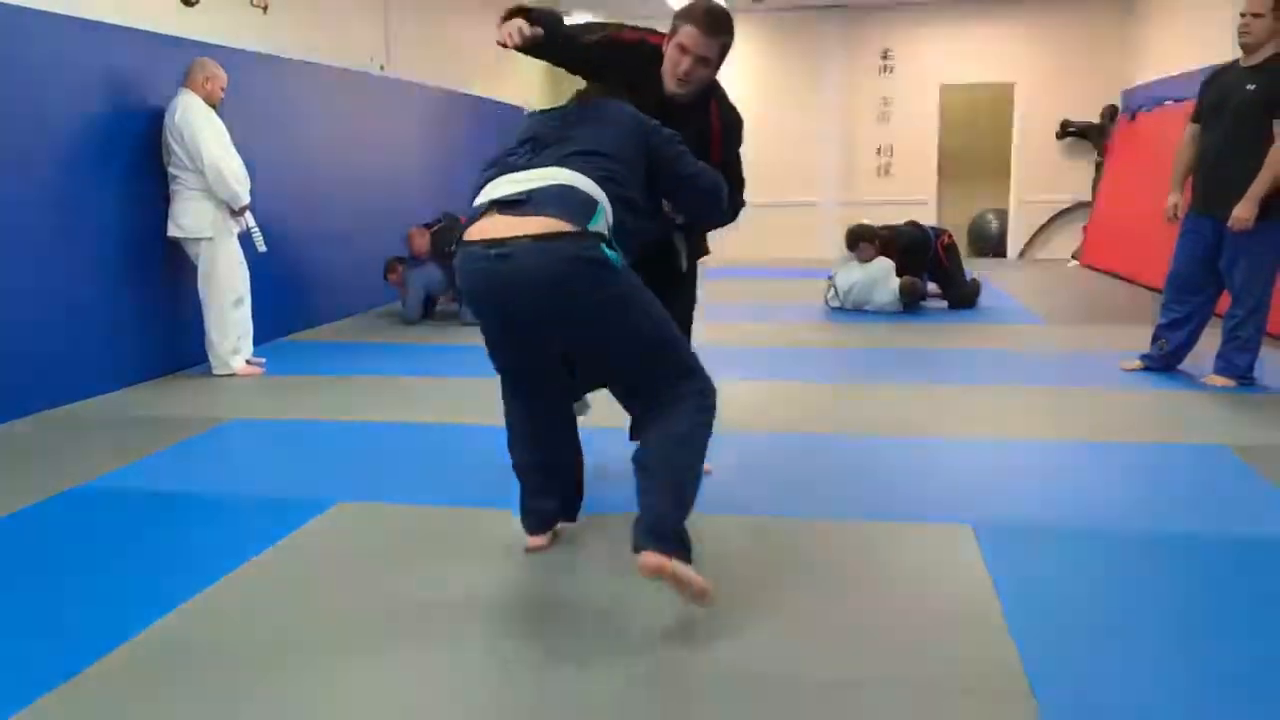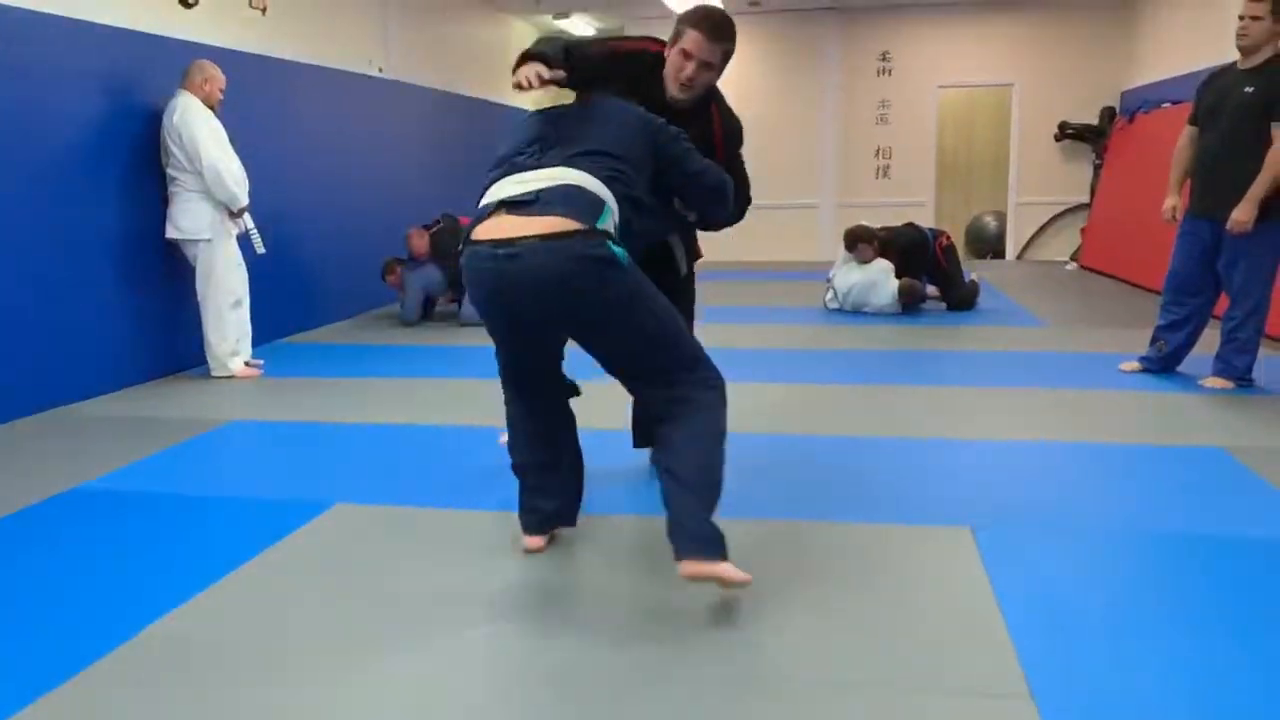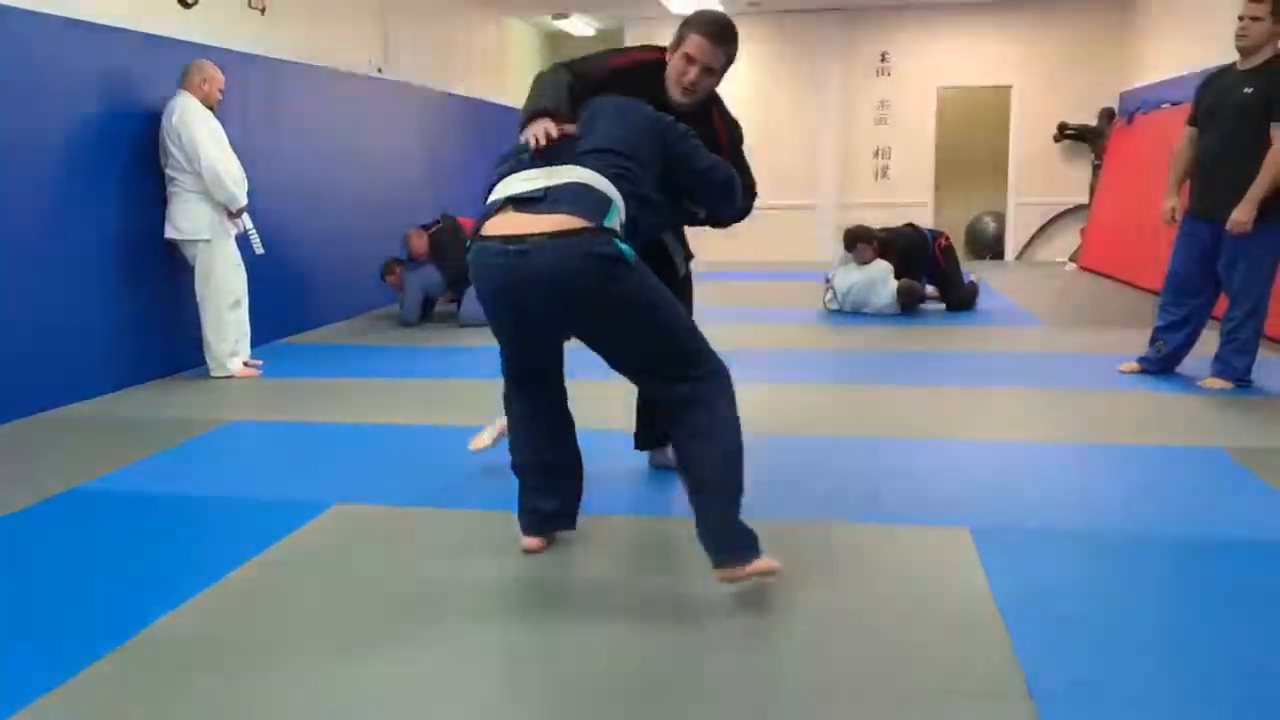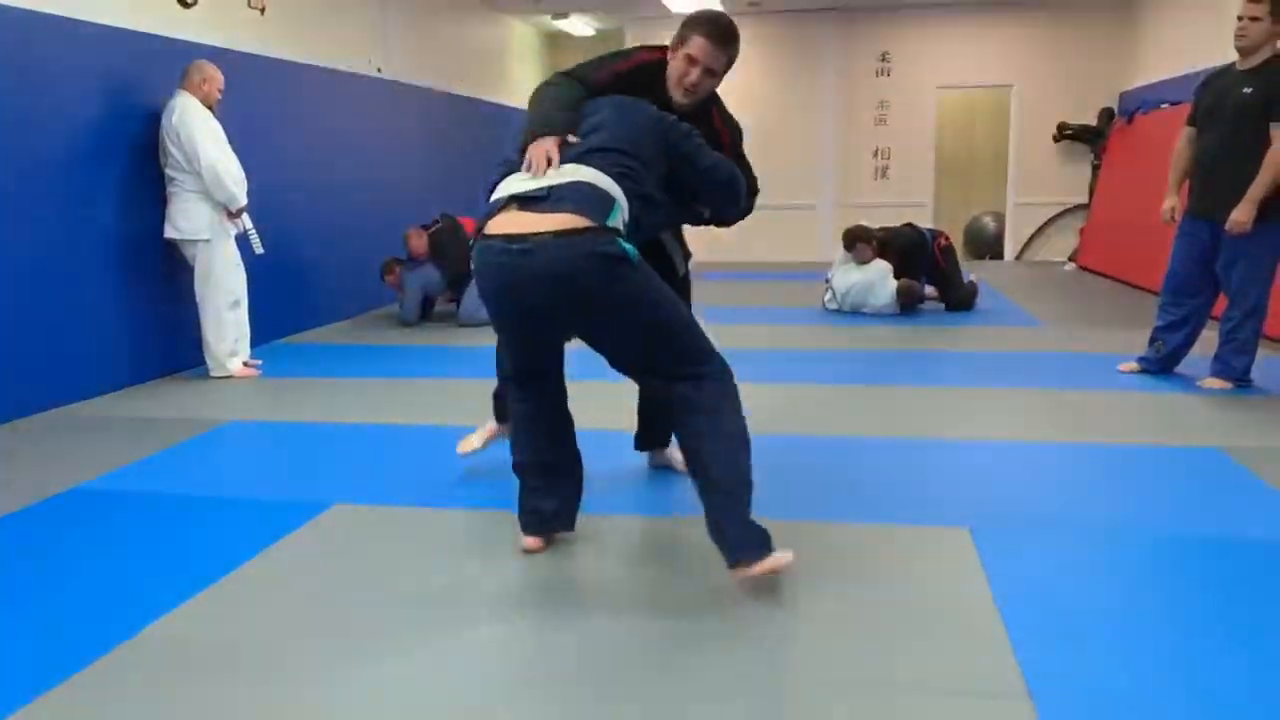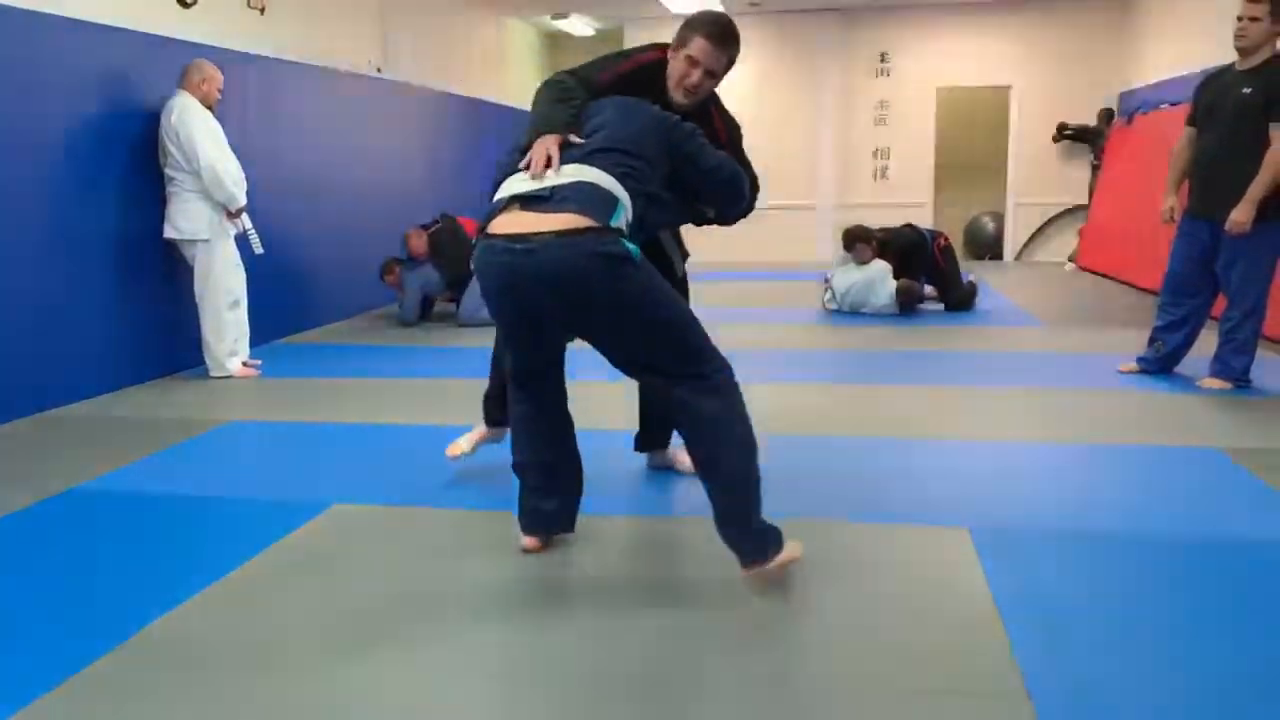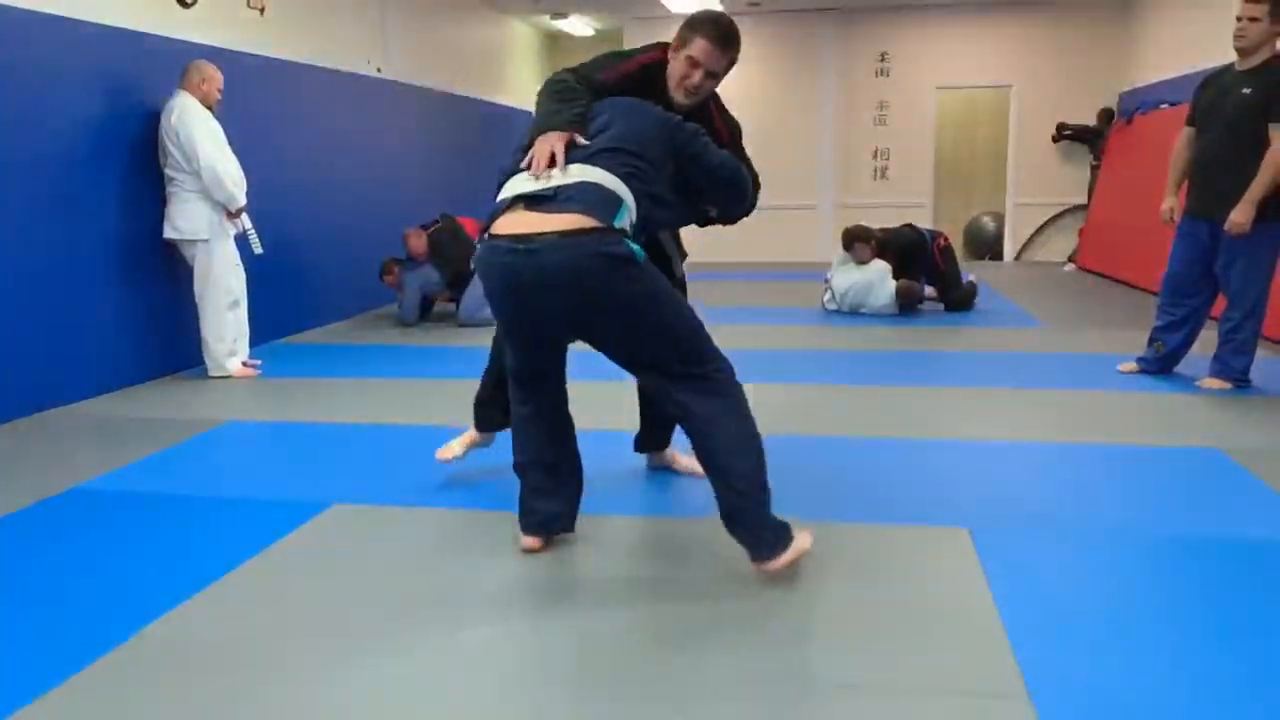
dt=0.1s
person 1, frame 1
left shoulder: (533, 126)
right shoulder: (633, 124)
right elbow: (712, 199)
right wrist: (665, 214)
left hip: (477, 259)
right hip: (561, 257)
left knee: (530, 384)
right knee: (680, 392)
left ankle: (542, 516)
right ankle: (660, 539)
person 1, frame 2
left shoulder: (538, 124)
right shoulder: (640, 124)
right elbow: (717, 196)
right wrist: (676, 211)
left hip: (484, 258)
right hip: (570, 256)
left knee: (529, 385)
right knee: (691, 385)
left ankle: (541, 519)
right ankle: (697, 544)
person 1, frame 3
right shoulder: (646, 120)
right elbow: (724, 192)
right wrist: (684, 206)
left hip: (492, 255)
right hip: (576, 253)
left knee: (531, 381)
right knee: (698, 380)
left ankle: (541, 519)
right ankle: (732, 548)
person 1, frame 4
right shoulder: (649, 119)
right elbow: (729, 191)
right wrist: (690, 206)
left hip: (496, 254)
right hip: (581, 253)
left knee: (531, 381)
right knee: (700, 380)
left ankle: (540, 520)
right ankle: (743, 544)
person 1, frame 5
right shoulder: (652, 121)
right elbow: (732, 189)
right wrist: (695, 205)
left hip: (498, 254)
right hip: (582, 253)
left knee: (532, 381)
right knee: (702, 380)
left ankle: (540, 520)
right ankle: (757, 544)
person 1, frame 6
right shoulder: (656, 122)
right elbow: (735, 187)
right wrist: (698, 206)
left hip: (500, 254)
right hip: (586, 254)
left knee: (533, 382)
right knee: (703, 380)
left ankle: (541, 520)
right ankle: (766, 538)
person 2, frame 1
left shoulder: (720, 121)
right shoulder: (633, 53)
left elbow: (725, 203)
right elbow: (562, 41)
left wrist: (680, 215)
left hip: (665, 235)
person 2, frame 2
left shoulder: (721, 128)
right shoulder: (637, 61)
left elbow: (733, 203)
right elbow: (568, 54)
left wrist: (684, 205)
right wrist: (537, 61)
left hip: (660, 232)
left ankle: (659, 439)
person 2, frame 3
left shoulder: (718, 127)
right shoulder: (637, 67)
left elbow: (737, 199)
right elbow: (566, 77)
left wrist: (686, 204)
right wrist: (545, 114)
left hip: (655, 233)
left ankle: (658, 443)
person 2, frame 4
left shoulder: (718, 128)
right shoulder: (638, 68)
left elbow: (739, 197)
right elbow: (567, 86)
left wrist: (689, 203)
right wrist: (546, 130)
left hip: (653, 234)
left ankle: (657, 444)
person 2, frame 5
left shoulder: (715, 124)
right shoulder: (637, 68)
right elbow: (567, 85)
left wrist: (698, 203)
right wrist: (550, 129)
left hip: (650, 232)
left ankle: (657, 444)
right ankle: (495, 422)
person 2, frame 6
left shoulder: (717, 125)
right shoulder: (640, 69)
left elbow: (742, 192)
right elbow: (569, 85)
left wrist: (701, 203)
right wrist: (556, 127)
left hip: (649, 235)
left ankle: (657, 446)
right ankle: (486, 424)
person 3, frame 1
right shoulder: (1217, 78)
right elbow: (1192, 137)
right wrist: (1176, 189)
right hip: (1204, 209)
left knee: (1247, 294)
right knee: (1184, 286)
left ankle: (1234, 369)
right ankle: (1160, 355)
person 3, frame 2
right shoulder: (1215, 81)
right elbow: (1189, 139)
right wrist: (1174, 192)
right hip: (1202, 211)
left knee: (1245, 297)
right knee: (1182, 288)
left ankle: (1232, 370)
right ankle: (1159, 357)
person 3, frame 3
right shoulder: (1214, 81)
right elbow: (1189, 140)
right wrist: (1173, 192)
right hip: (1202, 211)
left knee: (1245, 297)
right knee: (1181, 288)
left ankle: (1231, 372)
right ankle: (1158, 358)
person 3, frame 4
right shoulder: (1213, 82)
right elbow: (1188, 140)
right wrist: (1172, 192)
right hip: (1201, 211)
left knee: (1243, 297)
right knee: (1180, 288)
left ankle: (1230, 371)
right ankle: (1157, 358)
person 3, frame 5
right shoulder: (1213, 82)
right elbow: (1188, 140)
right wrist: (1172, 192)
right hip: (1200, 211)
left knee: (1243, 297)
right knee: (1180, 288)
left ankle: (1230, 371)
right ankle: (1156, 358)
person 3, frame 6
right shoulder: (1212, 82)
right elbow: (1187, 140)
right wrist: (1171, 193)
right hip: (1200, 211)
left knee: (1242, 297)
right knee: (1179, 288)
left ankle: (1229, 371)
right ankle: (1156, 358)
person 4, frame 1
left shoulder: (185, 110)
right shoulder: (193, 111)
right elbow: (214, 163)
left wrist: (233, 201)
right wrist: (239, 199)
left hip: (207, 213)
right hip: (206, 215)
left knee: (233, 284)
right knee: (223, 289)
left ankle: (238, 351)
right ankle: (227, 361)
person 4, frame 2
left shoulder: (184, 111)
right shoulder: (191, 112)
right elbow: (212, 164)
left wrist: (232, 202)
right wrist: (238, 201)
left hip: (205, 214)
right hip: (205, 217)
left knee: (232, 285)
right knee: (222, 291)
left ankle: (237, 353)
right ankle: (226, 362)
person 4, frame 3
left shoulder: (183, 111)
right shoulder: (190, 113)
right elbow: (211, 164)
left wrist: (231, 201)
right wrist: (236, 200)
left hip: (205, 214)
right hip: (204, 217)
left knee: (231, 286)
right knee: (220, 291)
left ankle: (235, 353)
right ankle: (225, 362)
person 4, frame 4
left shoulder: (183, 111)
right shoulder: (189, 112)
right elbow: (211, 164)
left wrist: (230, 202)
right wrist: (236, 200)
left hip: (204, 214)
right hip: (204, 217)
left knee: (231, 285)
right knee: (220, 291)
left ankle: (235, 353)
right ankle: (224, 362)
person 4, frame 5
left shoulder: (183, 111)
right shoulder: (189, 112)
right elbow: (210, 164)
left wrist: (230, 201)
right wrist: (236, 200)
left hip: (205, 214)
right hip: (203, 216)
left knee: (230, 285)
right knee: (219, 291)
left ankle: (234, 353)
right ankle: (224, 362)
person 4, frame 6
left shoulder: (183, 111)
right shoulder: (189, 112)
right elbow: (210, 164)
left wrist: (230, 201)
right wrist: (235, 200)
left hip: (204, 214)
right hip: (203, 217)
left knee: (230, 285)
right knee: (219, 291)
left ankle: (234, 353)
right ankle: (223, 362)
